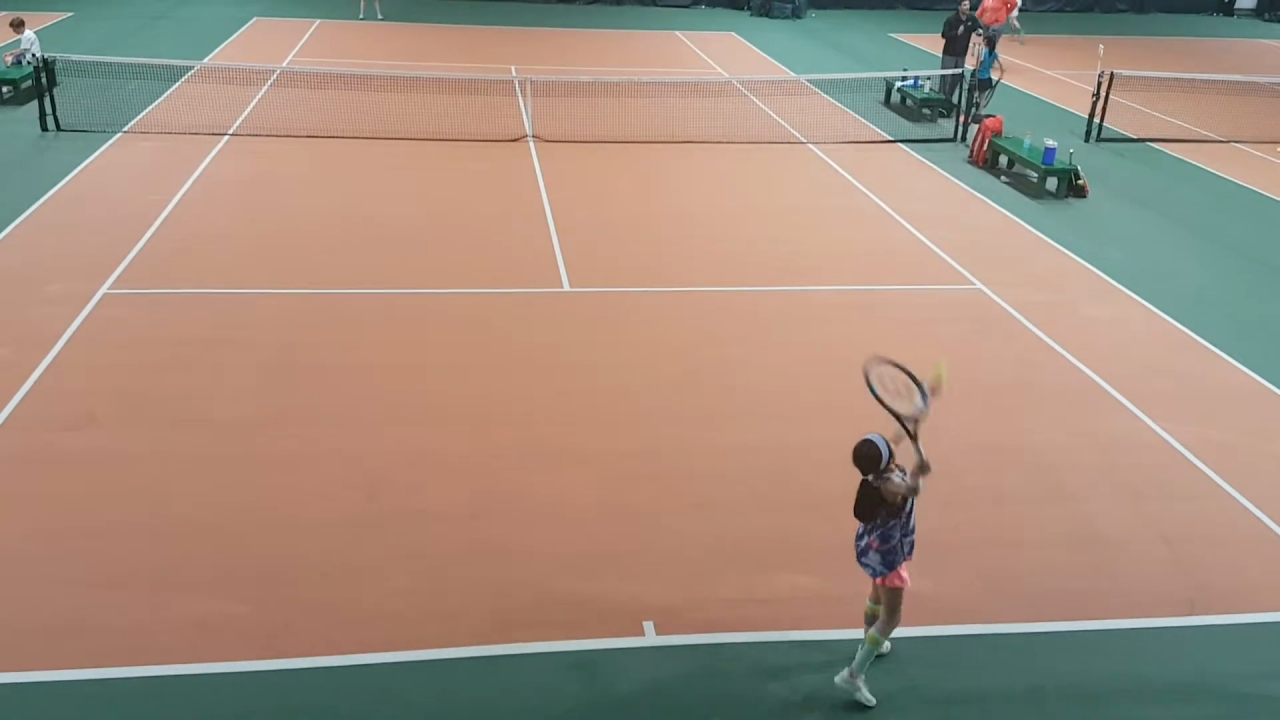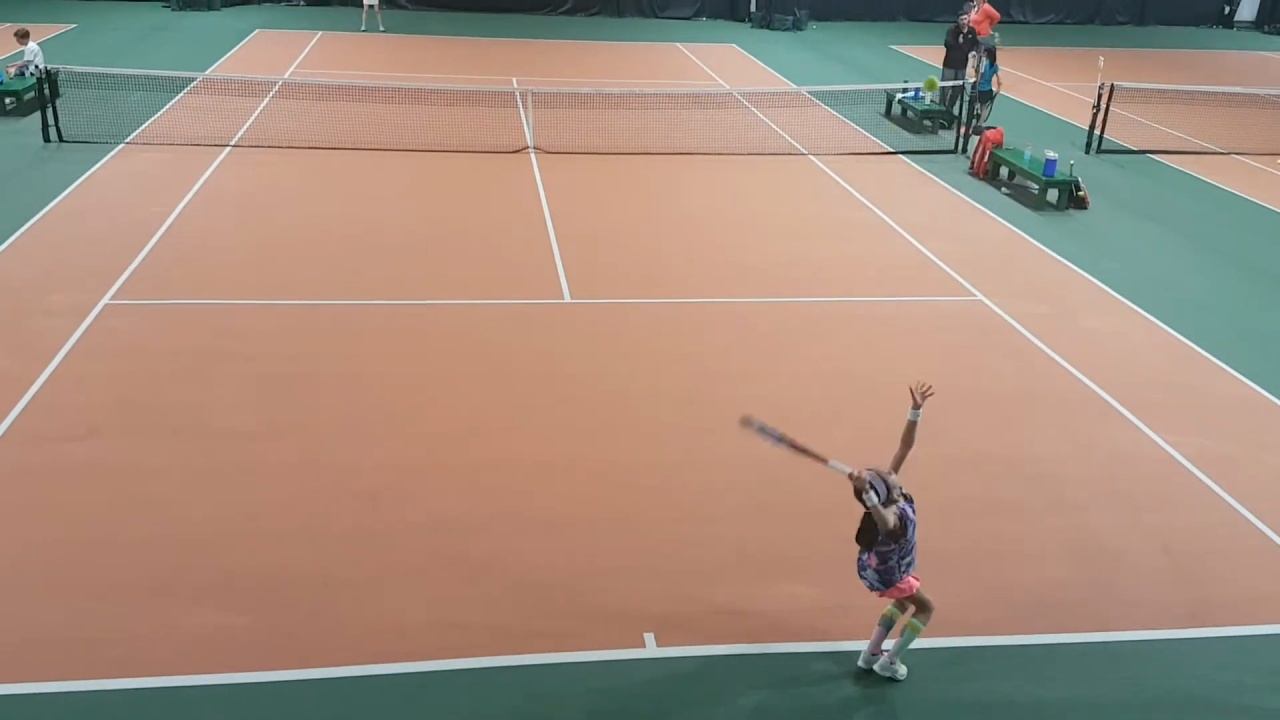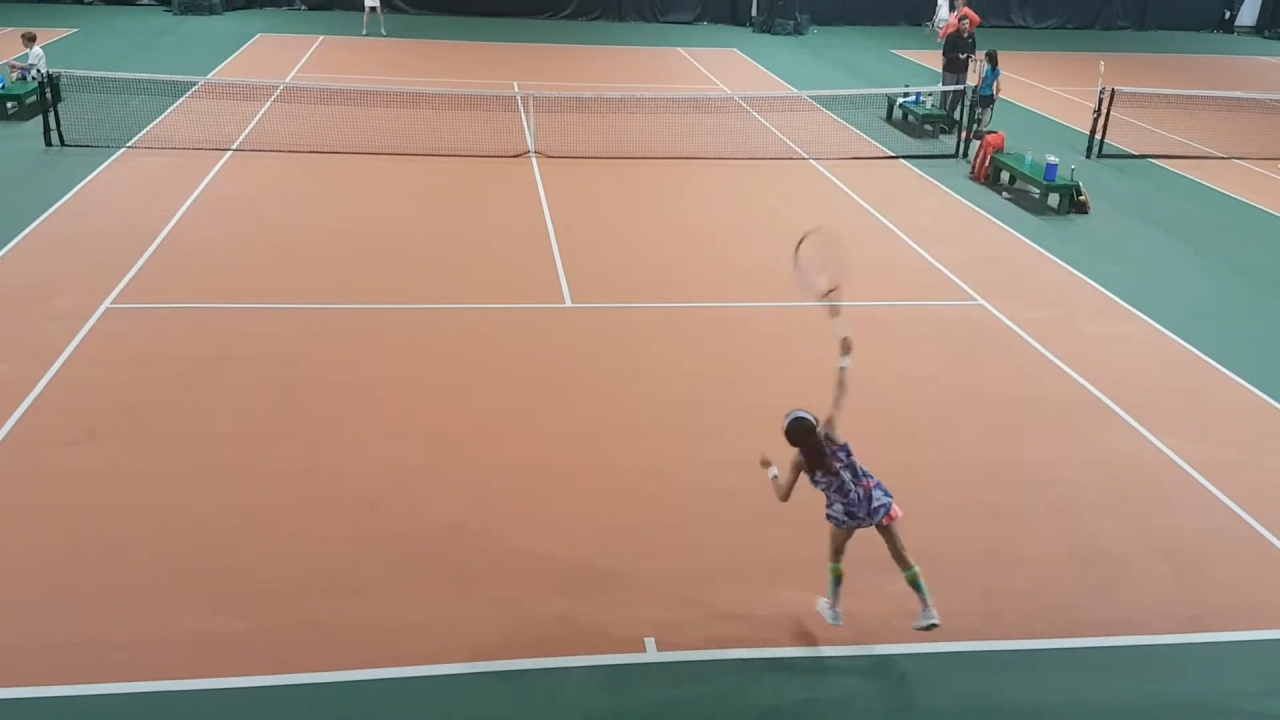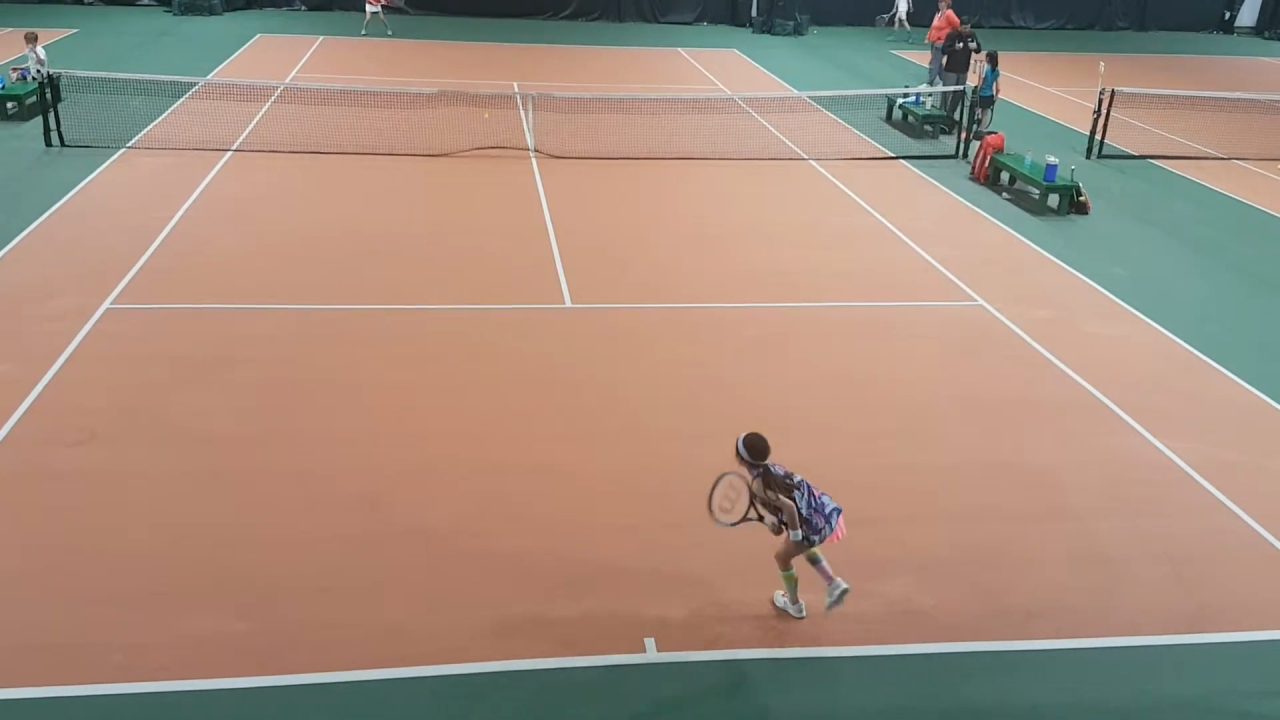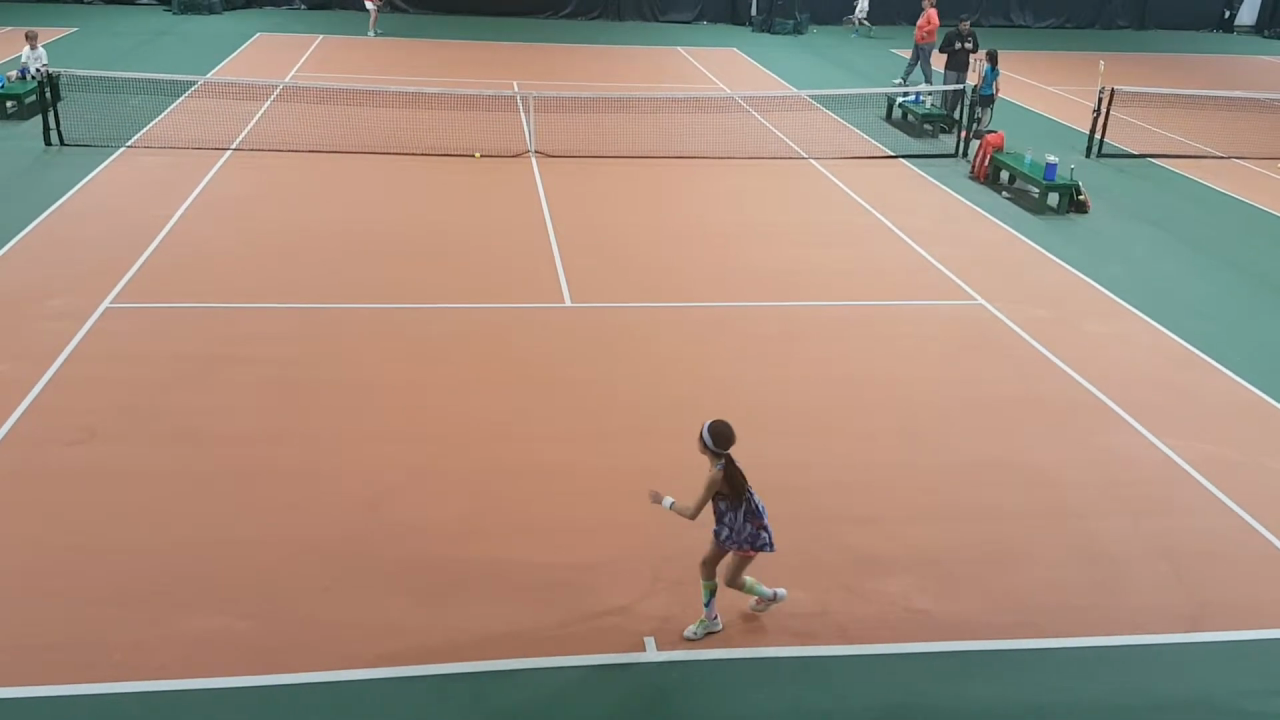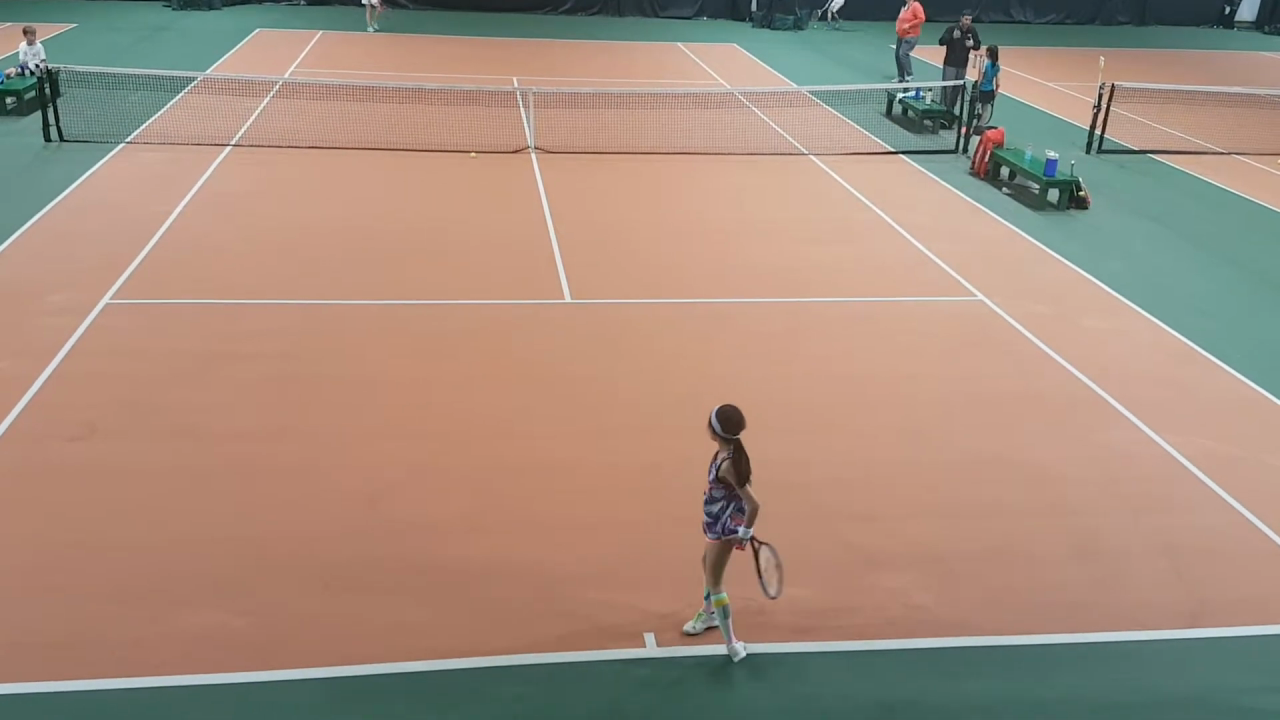
dt=0.5s
person 1, frame 1
left shoulder: (878, 474)
right shoulder: (890, 486)
left elbow: (902, 439)
right elbow: (911, 488)
right wrist: (916, 473)
left hip: (872, 548)
right hip: (887, 556)
left knee: (877, 597)
right knee: (891, 618)
left ankle: (871, 645)
right ankle: (853, 674)
person 1, frame 2
left shoulder: (884, 500)
right shoulder: (891, 512)
left elbow: (904, 446)
right elbow: (884, 524)
left wrist: (915, 412)
right wrist: (866, 494)
left hip: (879, 566)
right hip: (886, 573)
left knee: (903, 602)
right knee: (925, 608)
left ankle: (871, 652)
right ankle: (890, 661)
person 1, frame 3
left shoulder: (800, 462)
right shoulder: (827, 435)
left elbow: (782, 496)
right elbow: (840, 392)
left wrist: (771, 470)
right wrist: (844, 359)
left hip: (845, 513)
right hip: (876, 501)
left knee: (835, 554)
right knee: (899, 554)
left ankle: (832, 609)
right ankle: (927, 610)
person 1, frame 4
left shoulder: (757, 486)
right shoulder: (772, 468)
left elbow: (789, 507)
left wrist: (795, 537)
right wrist: (776, 521)
left hip: (813, 526)
right hip: (826, 511)
left knee: (781, 555)
right knee: (794, 547)
left ankle: (794, 604)
right ankle: (835, 583)
person 1, frame 5
left shoulder: (717, 475)
right shoulder: (725, 466)
left elbow: (692, 513)
left wrist: (664, 500)
left hip: (748, 533)
right hip: (732, 528)
left knee: (732, 580)
right knee: (706, 564)
left ankle: (771, 595)
right ankle: (710, 618)
person 1, frame 6
left shoulder: (727, 465)
right shoulder: (735, 452)
left elbow: (754, 503)
right elbow: (745, 487)
left wrist: (745, 533)
left hip: (728, 527)
right hip: (721, 524)
left knee: (713, 581)
right knee: (708, 562)
left ankle: (733, 644)
right ankle: (709, 613)
